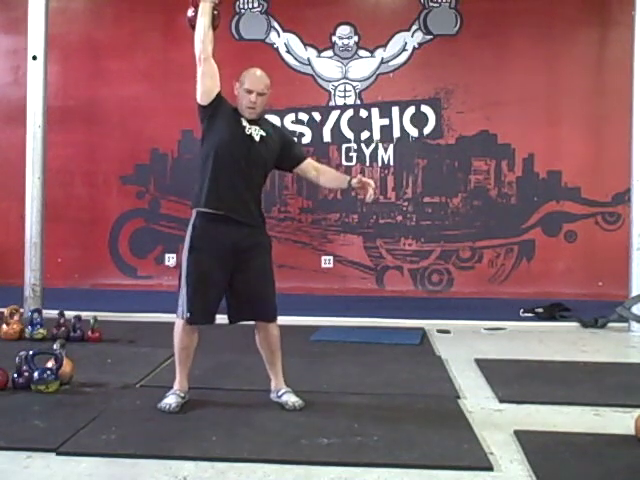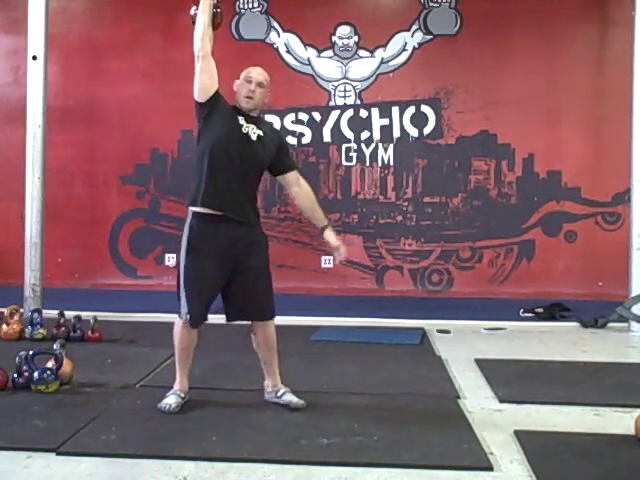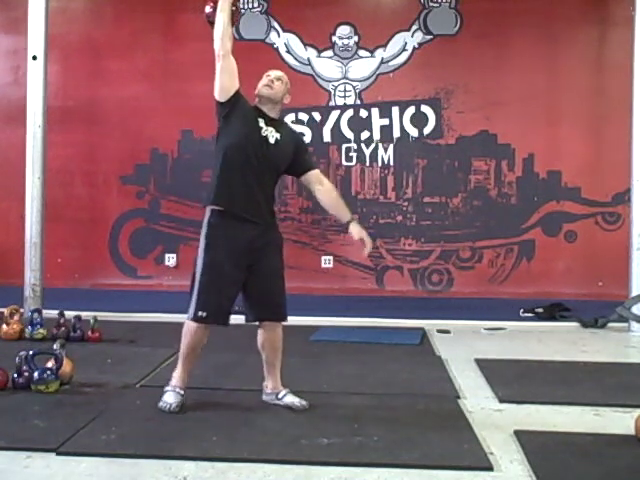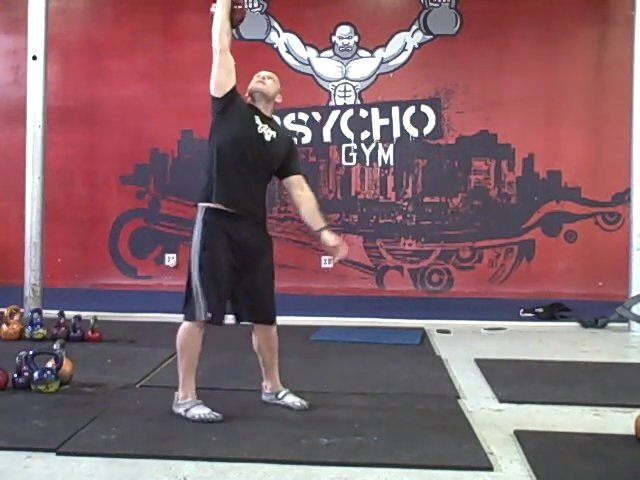
dt=0.4s
person 1, frame 1
left shoulder: (276, 137)
right shoulder: (217, 114)
left elbow: (314, 170)
right elbow: (203, 57)
left wrist: (350, 181)
left hip: (252, 234)
right hip: (208, 229)
left knee: (264, 315)
right knee: (190, 313)
left ankle: (278, 385)
right ankle: (180, 387)
person 1, frame 2
left shoulder: (271, 138)
right shoulder: (214, 111)
left elbow: (296, 185)
right elbow: (202, 55)
left wrist: (326, 228)
left hip: (248, 233)
right hip: (205, 228)
left knee: (261, 314)
right knee: (189, 312)
left ankle: (274, 385)
right ankle: (180, 386)
person 1, frame 3
left shoulder: (291, 139)
right shoulder: (235, 111)
left elbow: (319, 183)
right elbow: (223, 54)
left wrist: (350, 221)
left hip: (265, 232)
right hip: (223, 226)
left knee: (272, 315)
right knee: (203, 312)
left ankle: (273, 387)
right ankle: (178, 382)
person 1, frame 4
left shoulder: (282, 140)
right shoulder: (229, 108)
left elbow: (299, 189)
right elbow: (221, 50)
left wrist: (323, 230)
left hip: (255, 230)
right hip: (215, 224)
left knee: (263, 316)
right knee: (199, 314)
left ankle: (272, 387)
right ankle: (185, 396)
